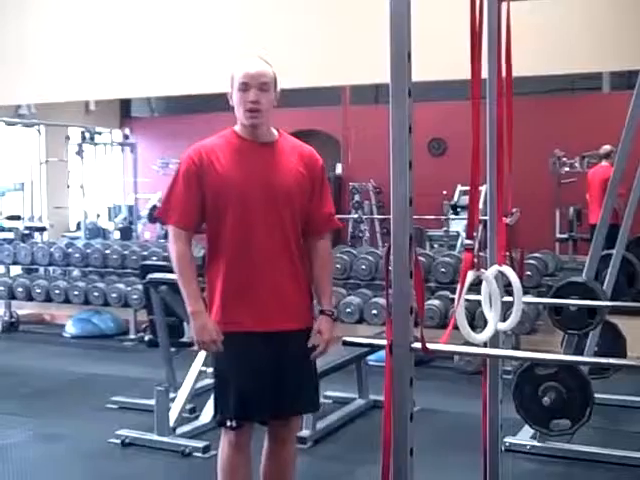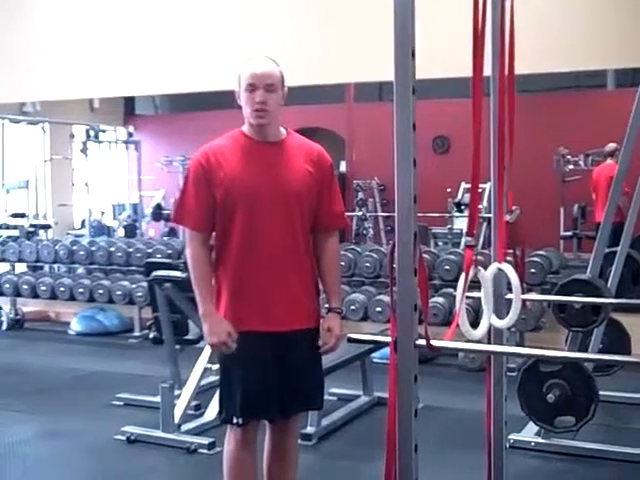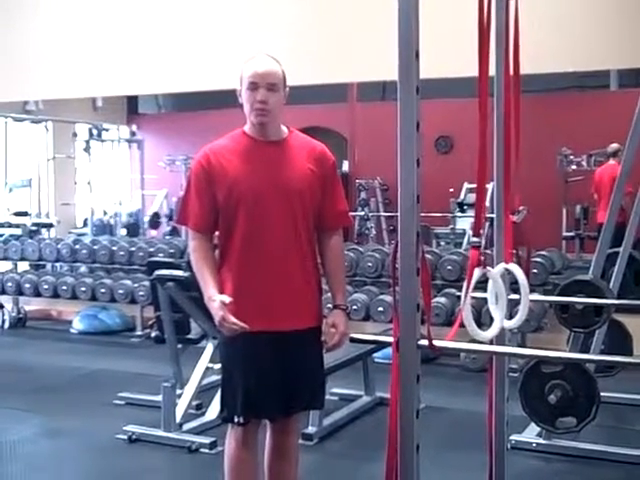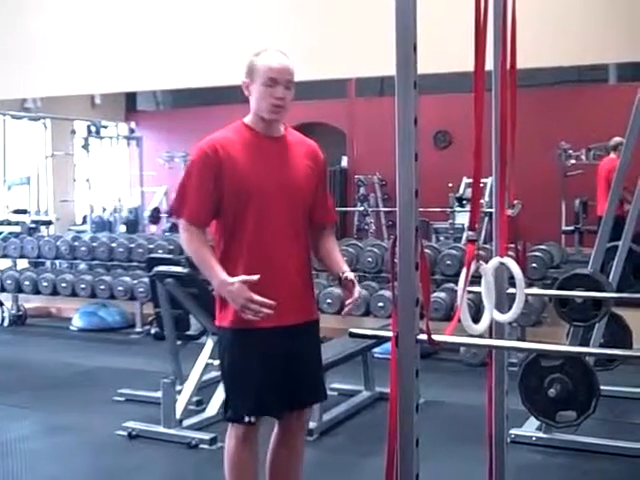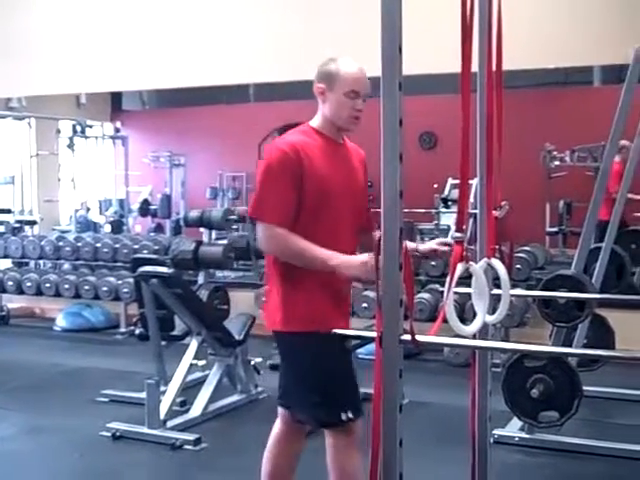
dt=1s
person 1, frame 1
left shoulder: (306, 160)
right shoulder: (202, 158)
left elbow: (319, 241)
right elbow: (179, 239)
left wrist: (326, 310)
right wrist: (196, 310)
left hip: (293, 321)
right hip: (234, 323)
left knee: (286, 425)
right knee: (236, 429)
person 1, frame 2
left shoulder: (315, 158)
right shoulder: (210, 159)
left elbow: (327, 239)
right elbow: (196, 242)
left wrist: (334, 309)
right wrist: (208, 313)
left hip: (300, 319)
right hip: (241, 321)
left knee: (287, 423)
right knee: (242, 426)
person 1, frame 3
left shoulder: (317, 157)
right shoulder: (212, 160)
left elbow: (331, 237)
right elbow: (198, 238)
left wrist: (339, 306)
right wrist: (212, 296)
left hip: (301, 318)
right hip: (243, 320)
left knee: (288, 422)
right knee: (243, 425)
person 1, frame 4
left shoulder: (310, 153)
right shoulder: (215, 151)
right elbow: (190, 229)
left wrist: (341, 271)
right wrist: (223, 282)
left hip: (300, 313)
right hip: (245, 316)
left knee: (296, 418)
right knee: (244, 424)
person 1, frame 5
left shoulder: (354, 157)
right shoulder: (287, 152)
left elbow: (363, 232)
right elbow: (269, 236)
left wrist: (413, 249)
right wrist: (342, 264)
left hip: (326, 312)
right hip: (303, 314)
left knee: (294, 419)
right knee: (343, 426)
